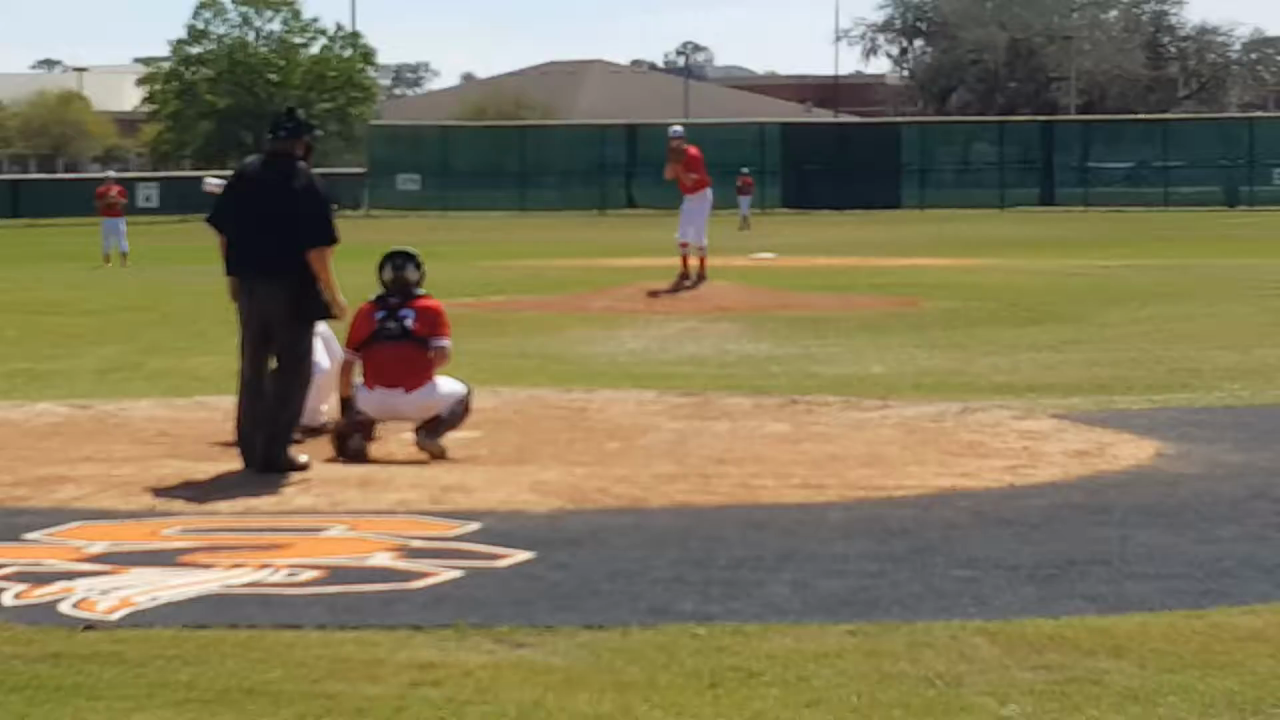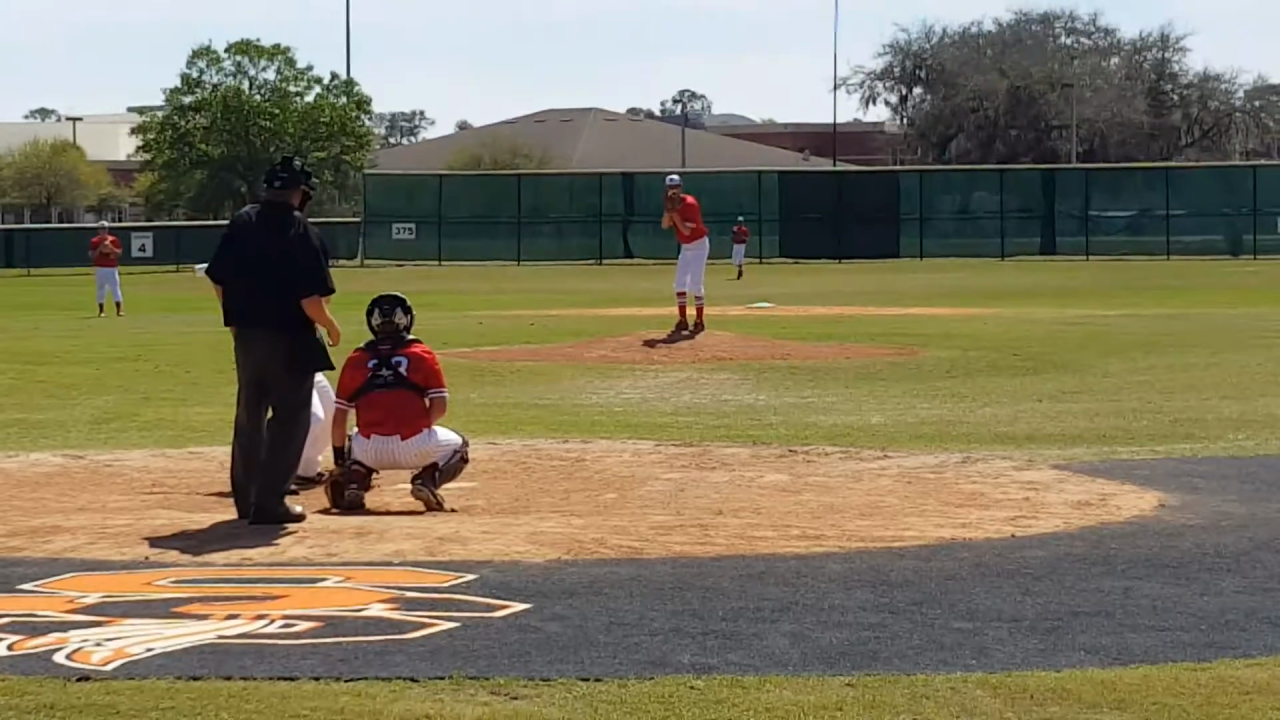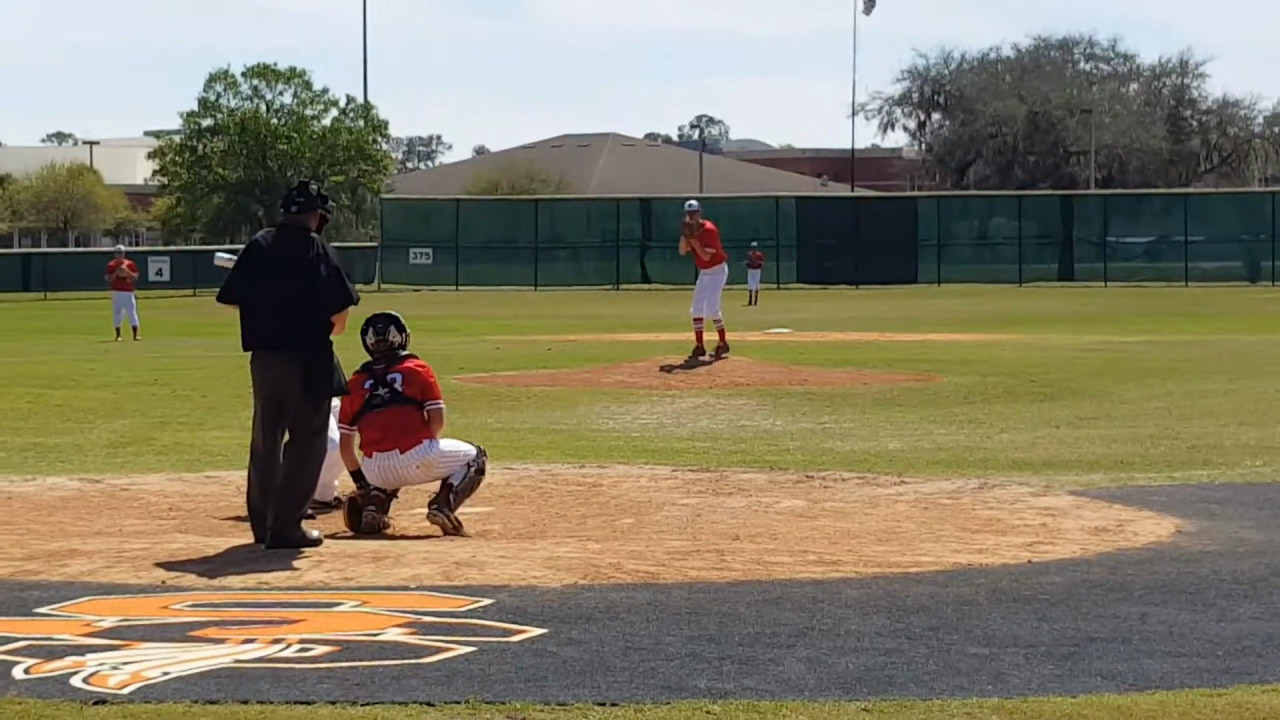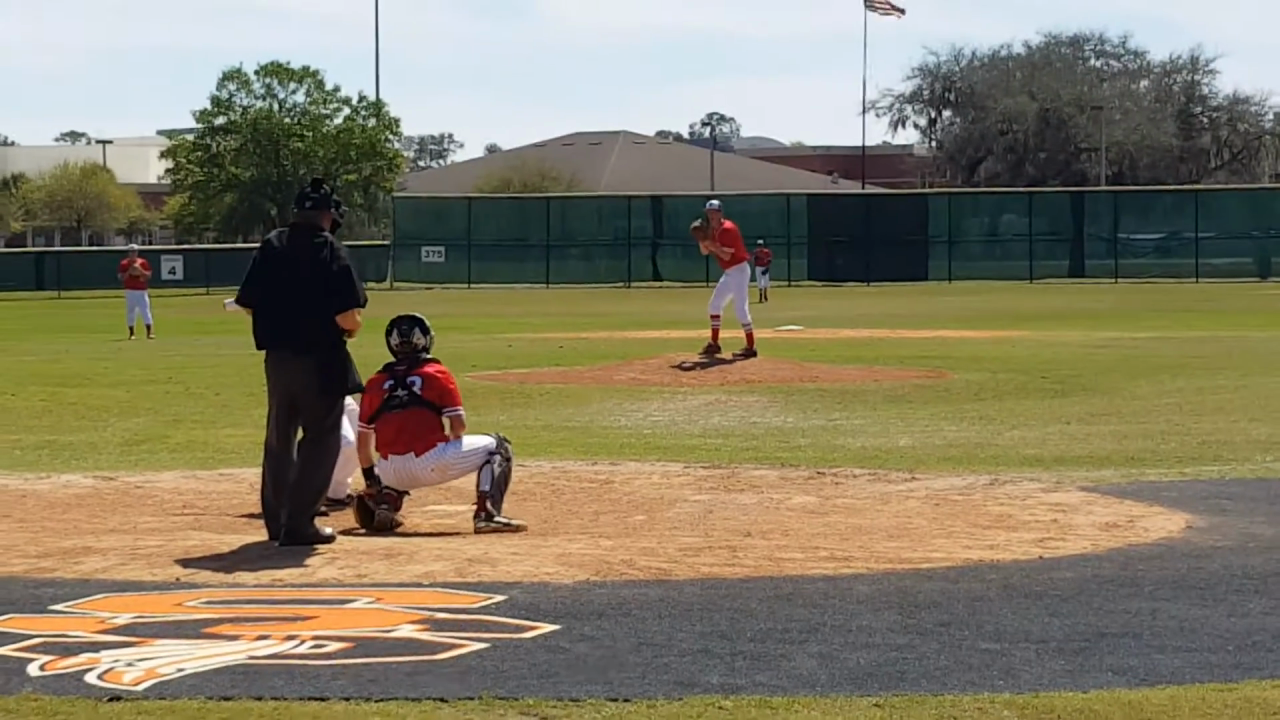
dt=0.4s
person 1, frame 1
left shoulder: (245, 173)
right shoulder: (303, 180)
left elbow: (224, 233)
right elbow: (316, 247)
left wrist: (235, 275)
right wrist: (332, 292)
left hip: (249, 285)
right hip: (290, 288)
left knee: (253, 367)
right knee: (292, 369)
left ankle: (252, 448)
right ankle: (273, 452)
person 1, frame 2
left shoulder: (241, 222)
right shoulder: (300, 230)
left elbow: (218, 282)
right elbow: (311, 298)
right wrist: (330, 326)
left hip: (247, 334)
right hip: (289, 338)
left knee: (249, 418)
right knee: (289, 419)
left ankle: (247, 499)
right ankle: (268, 502)
person 1, frame 3
left shoulder: (258, 245)
right shoulder: (316, 250)
left elbow: (233, 297)
right elbow: (339, 314)
right wrist: (331, 329)
left hip: (263, 357)
right hip: (306, 360)
left knee: (265, 442)
right knee: (307, 443)
left ankle: (263, 523)
right ankle: (285, 526)
person 1, frame 4
left shoulder: (271, 246)
right shoulder: (329, 250)
left elbow: (249, 305)
right elbow: (345, 314)
right wrist: (356, 327)
left hip: (277, 357)
right hip: (320, 359)
left knee: (279, 439)
right knee: (321, 440)
left ankle: (277, 520)
right ankle: (298, 524)
person 2, frame 1
left shoulder: (366, 312)
right shoulder: (430, 308)
left elbow: (346, 370)
right elbow: (442, 354)
left wrist: (346, 412)
left hip: (374, 403)
right hip: (419, 400)
left knee: (357, 391)
right knee: (461, 394)
left ankle: (357, 434)
right ankle: (430, 432)
person 2, frame 2
left shoulder: (356, 360)
right shoulder: (422, 354)
left elbow: (339, 420)
right elbow: (440, 407)
left wrist: (340, 461)
left hip: (370, 451)
right hip: (415, 447)
left knee: (356, 438)
right knee: (458, 446)
left ankle: (355, 483)
right ankle: (428, 480)
person 2, frame 3
left shoulder: (356, 382)
right shoulder: (417, 369)
left elbow: (346, 445)
right elbow: (437, 419)
left wrist: (361, 484)
left hip: (376, 470)
right hip: (417, 456)
right knee: (474, 458)
left ankle: (374, 508)
right ankle: (443, 506)
person 2, frame 4
left shoulder: (376, 382)
right shoulder: (438, 374)
left elbow: (364, 439)
right elbow: (458, 423)
left wrist: (370, 482)
right wrist: (448, 445)
left hip: (394, 472)
right hip: (433, 461)
right knee: (498, 447)
left ankle: (385, 504)
right ankle: (487, 513)
